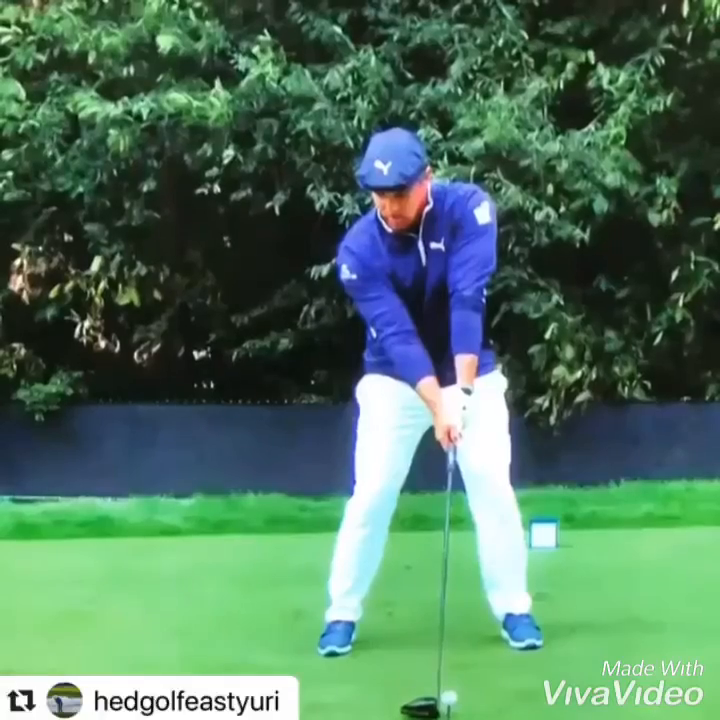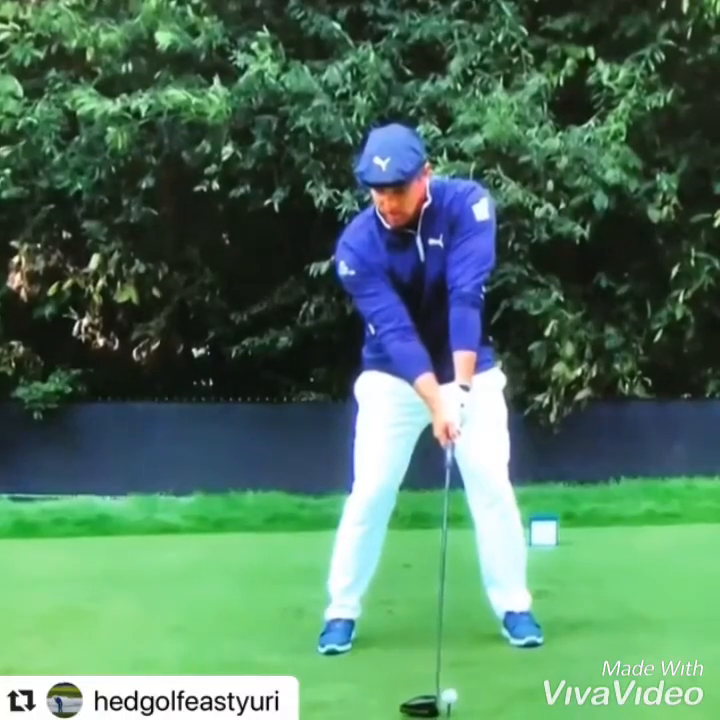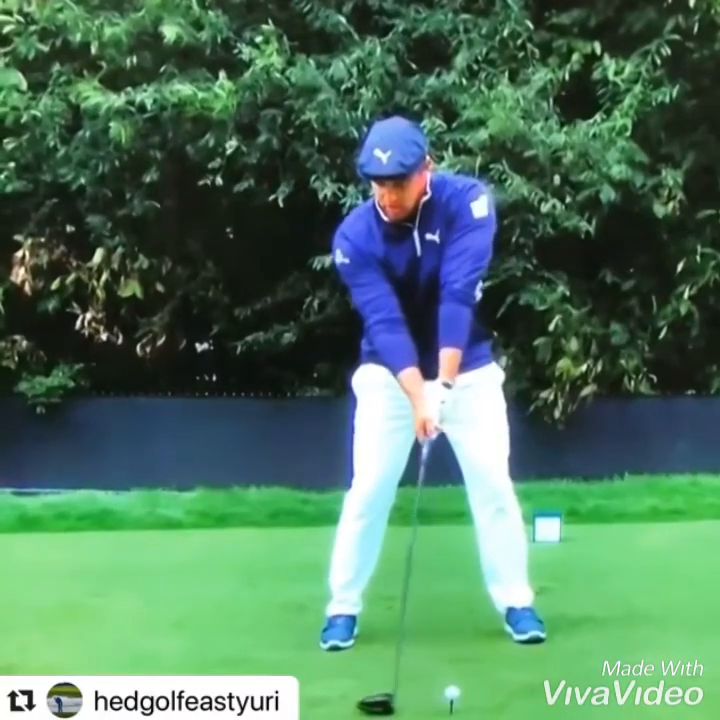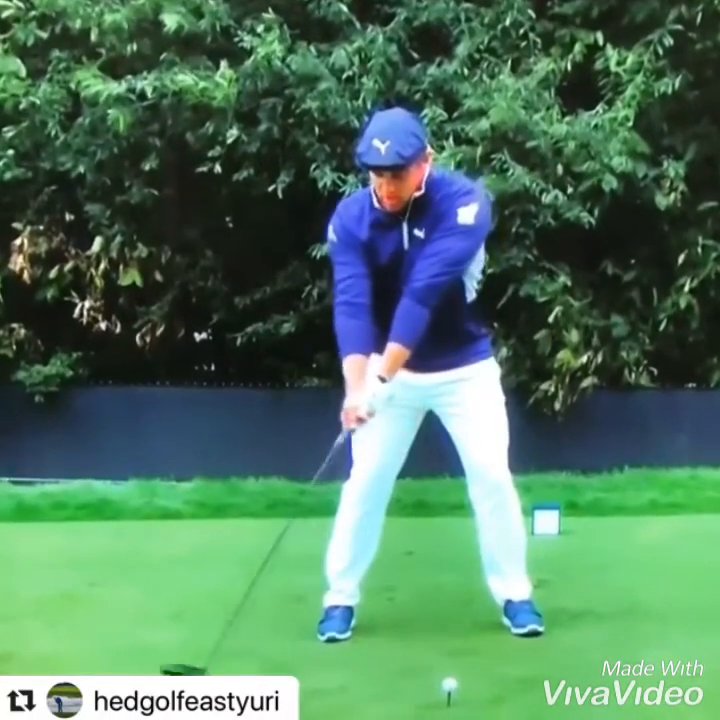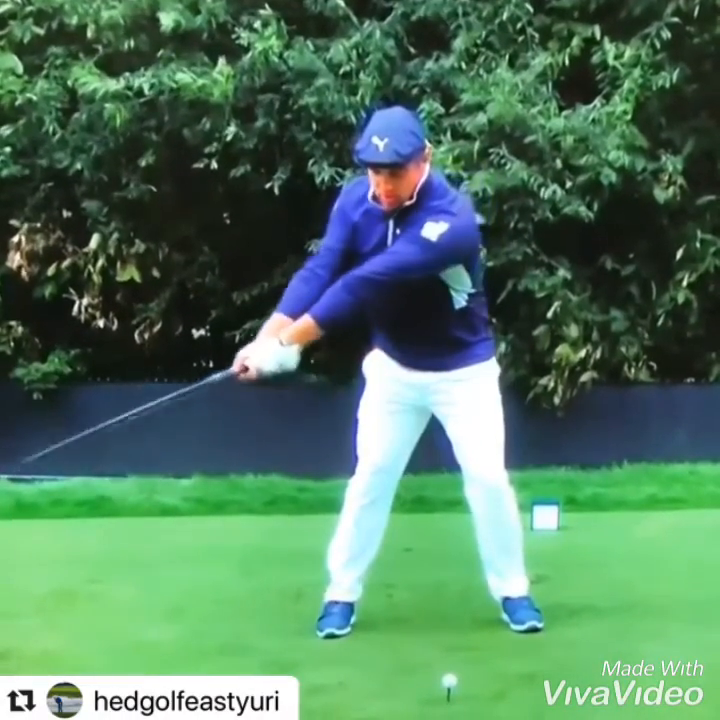
dt=1s
person 1, frame 1
left shoulder: (467, 207)
right shoulder: (358, 248)
left elbow: (469, 301)
right elbow: (395, 333)
left wrist: (463, 389)
right wrist: (436, 404)
left hip: (472, 376)
right hip: (394, 383)
left knee: (492, 487)
right knee: (372, 493)
left ankle: (513, 609)
right ankle: (342, 613)
person 1, frame 2
left shoulder: (466, 203)
right shoulder: (357, 245)
left elbow: (467, 298)
right elbow: (393, 331)
left wrist: (460, 386)
right wrist: (435, 402)
left hip: (469, 373)
right hip: (392, 380)
left knee: (492, 485)
right knee: (370, 490)
left ankle: (513, 606)
right ankle: (342, 610)
person 1, frame 3
left shoulder: (466, 200)
right shoulder: (354, 236)
left elbow: (459, 295)
right elbow: (384, 322)
left wrist: (445, 383)
right wrist: (418, 396)
left hip: (468, 369)
right hip: (389, 376)
left knee: (492, 482)
right knee: (370, 488)
left ankle: (515, 601)
right ankle: (343, 606)
person 1, frame 4
left shoulder: (464, 202)
right shoulder: (350, 217)
left elbow: (424, 293)
right elbow: (352, 304)
left wrist: (383, 381)
right wrist: (357, 384)
left hip: (465, 367)
right hip: (384, 366)
left knee: (491, 476)
right knee: (366, 480)
left ankle: (514, 593)
right ankle: (341, 596)
person 1, frame 5
left shoulder: (452, 219)
right shoulder: (356, 200)
left elbow: (366, 285)
right elbow: (320, 270)
left wrist: (288, 343)
right wrist: (267, 336)
left hip: (463, 370)
right hip: (393, 367)
left knee: (487, 478)
right knee: (371, 477)
left ankle: (512, 590)
right ankle: (342, 592)
